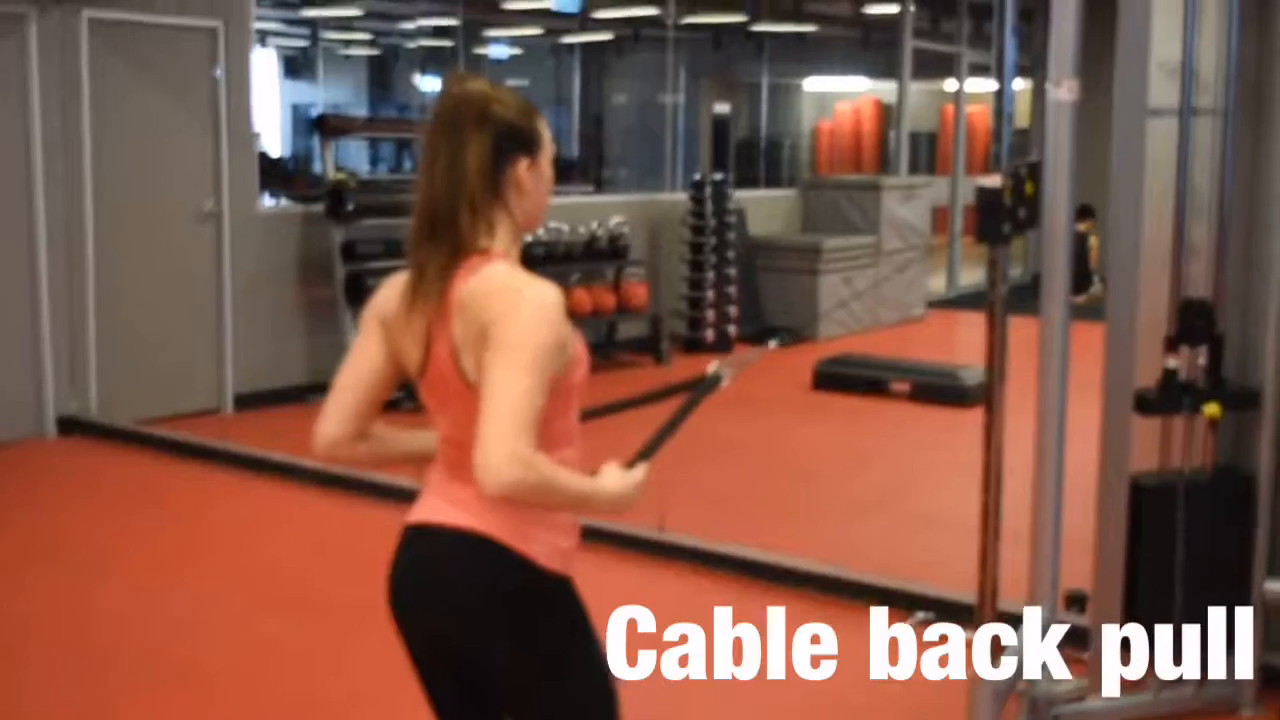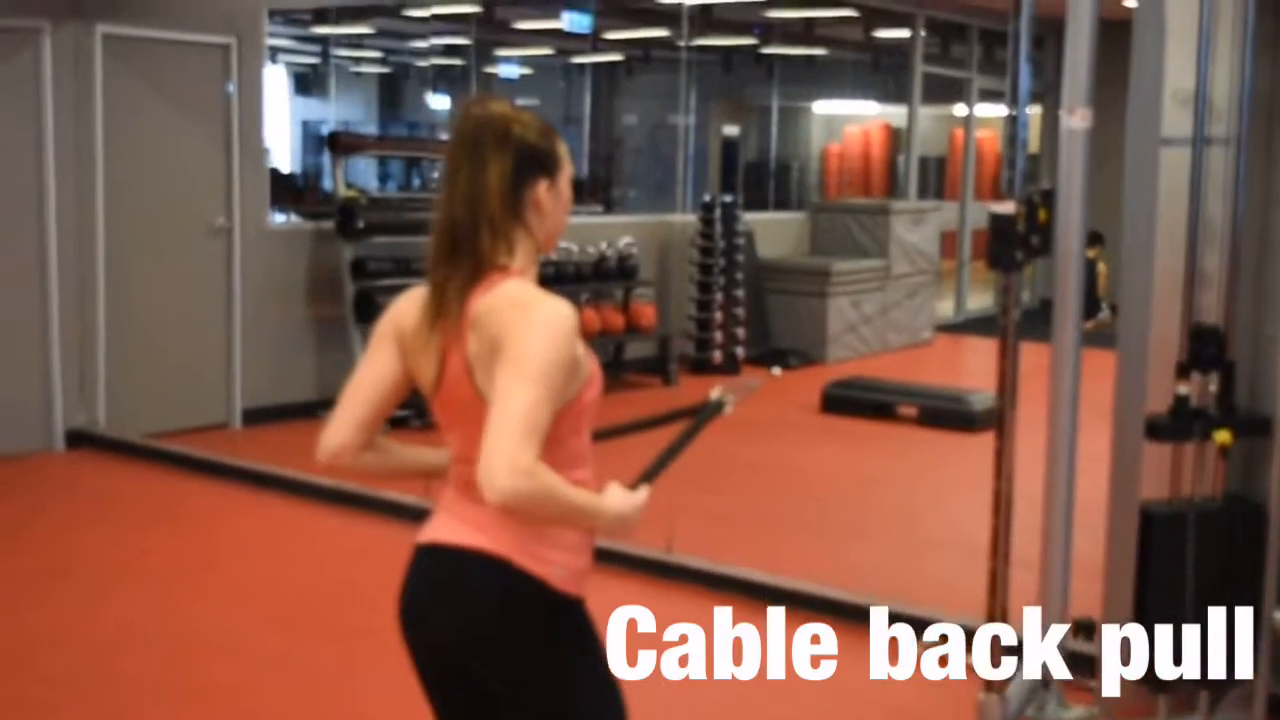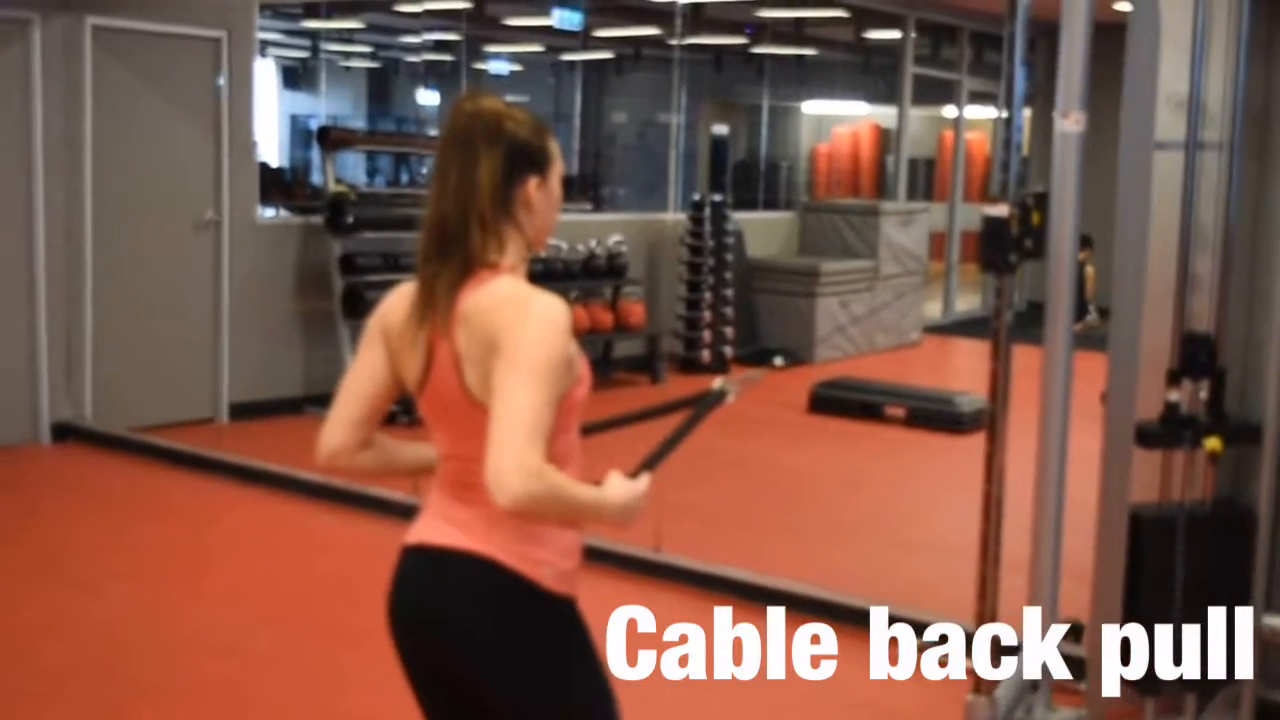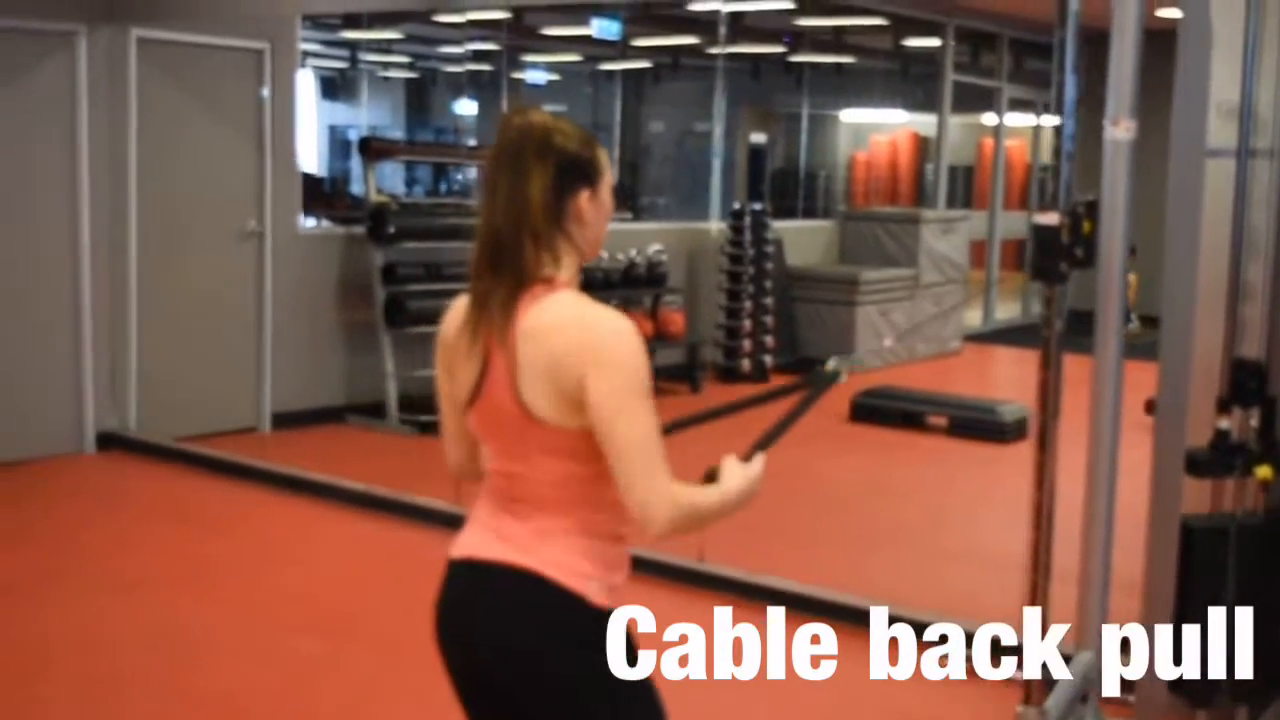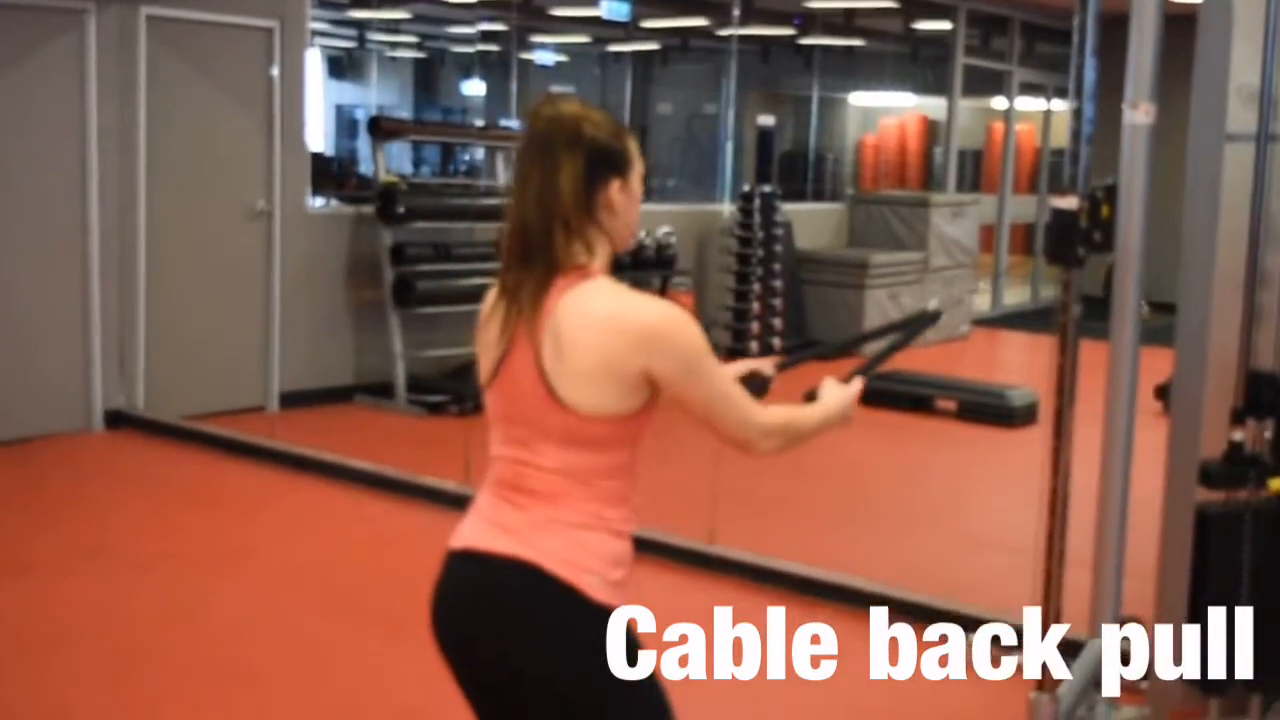
dt=0.4s
person 1, frame 1
left shoulder: (400, 295)
right shoulder: (524, 300)
left elbow: (335, 438)
right elbow: (506, 472)
right wrist: (605, 490)
left hip: (420, 567)
right hip: (509, 580)
person 1, frame 2
left shoulder: (414, 312)
right shoulder: (542, 316)
left elbow: (340, 446)
right elbow: (508, 480)
right wrist: (608, 510)
left hip: (432, 585)
right hip: (520, 599)
person 1, frame 3
left shoulder: (403, 308)
right shoulder: (533, 313)
left elbow: (339, 447)
right elbow: (516, 484)
right wrist: (610, 502)
left hip: (420, 586)
right hip: (510, 598)
person 1, frame 4
left shoulder: (462, 322)
right shoulder: (598, 332)
right elbow: (657, 511)
right wrist: (733, 489)
left hip: (465, 602)
right hip: (555, 613)
person 1, frame 5
left shoulder: (501, 305)
right shoulder: (643, 321)
right elbow: (757, 434)
left wrist: (708, 378)
right wrist: (830, 408)
left hip: (465, 589)
right hip: (555, 604)
